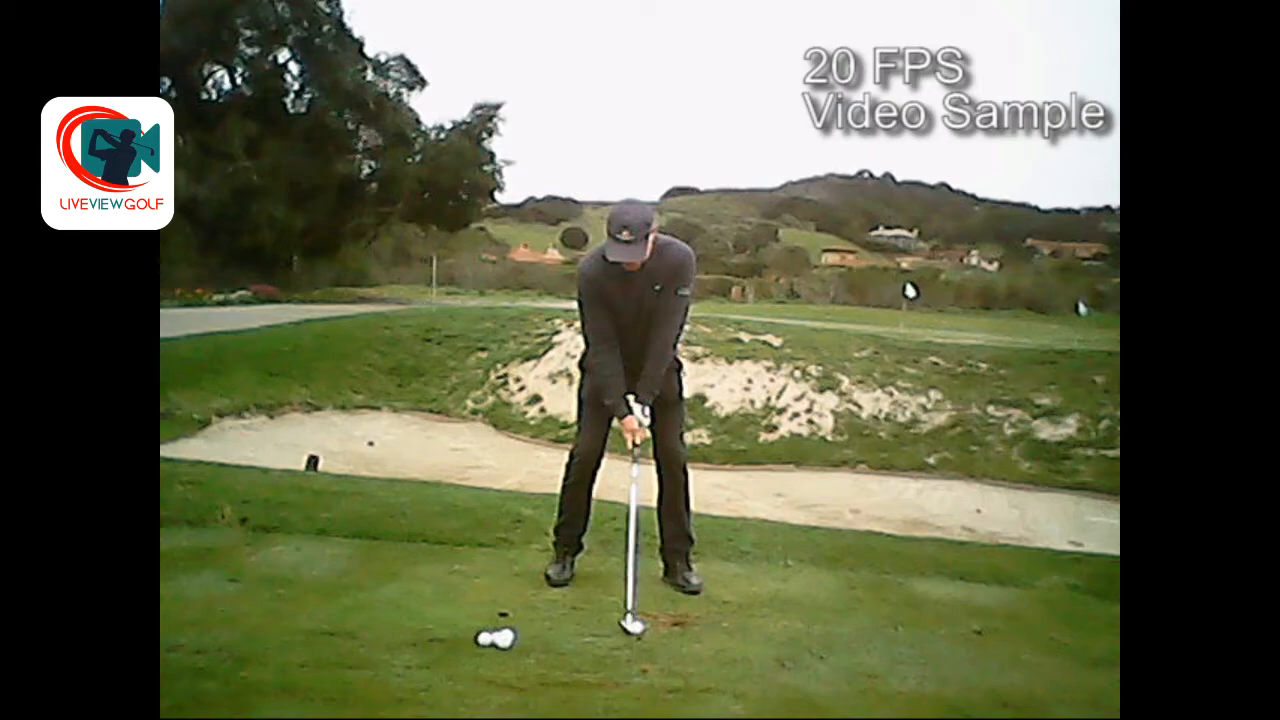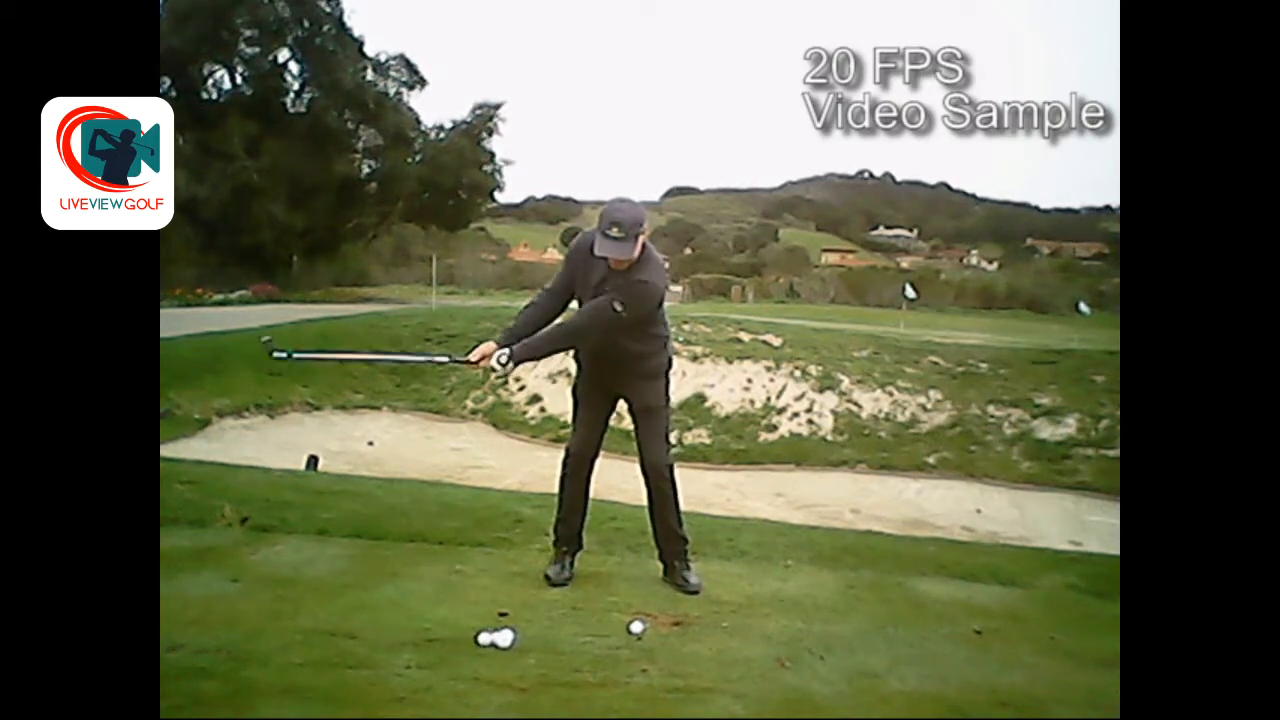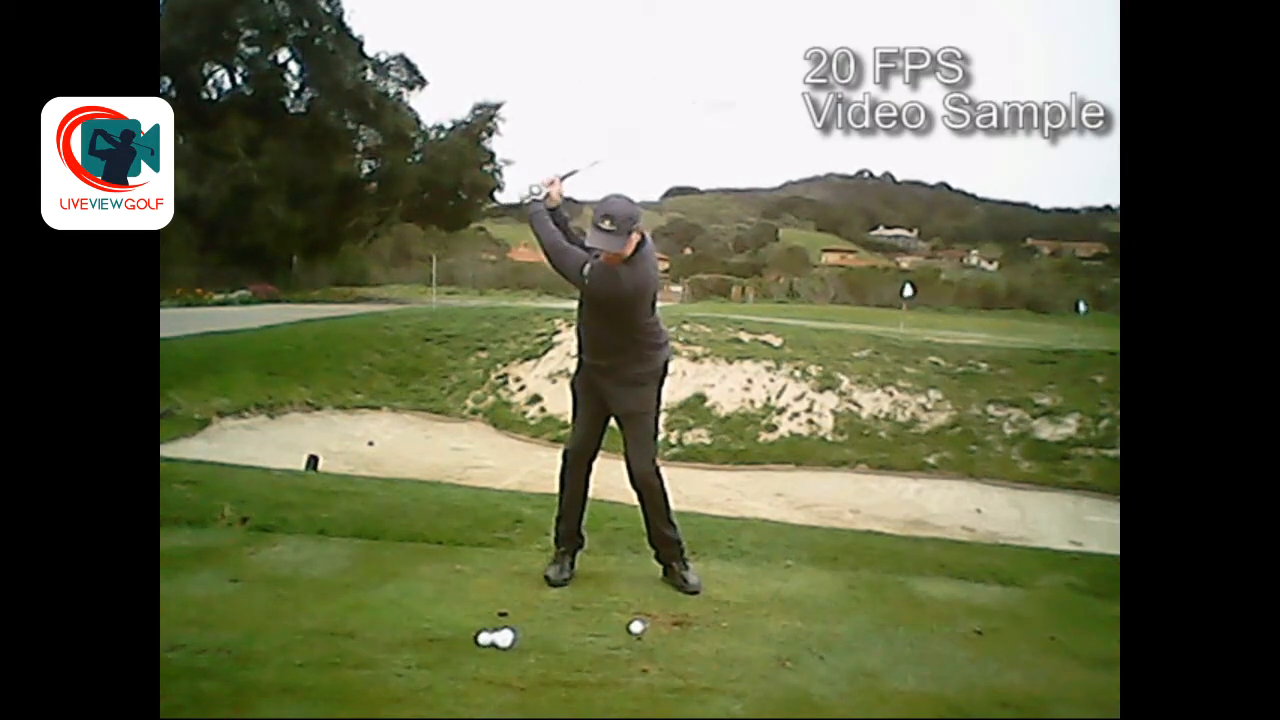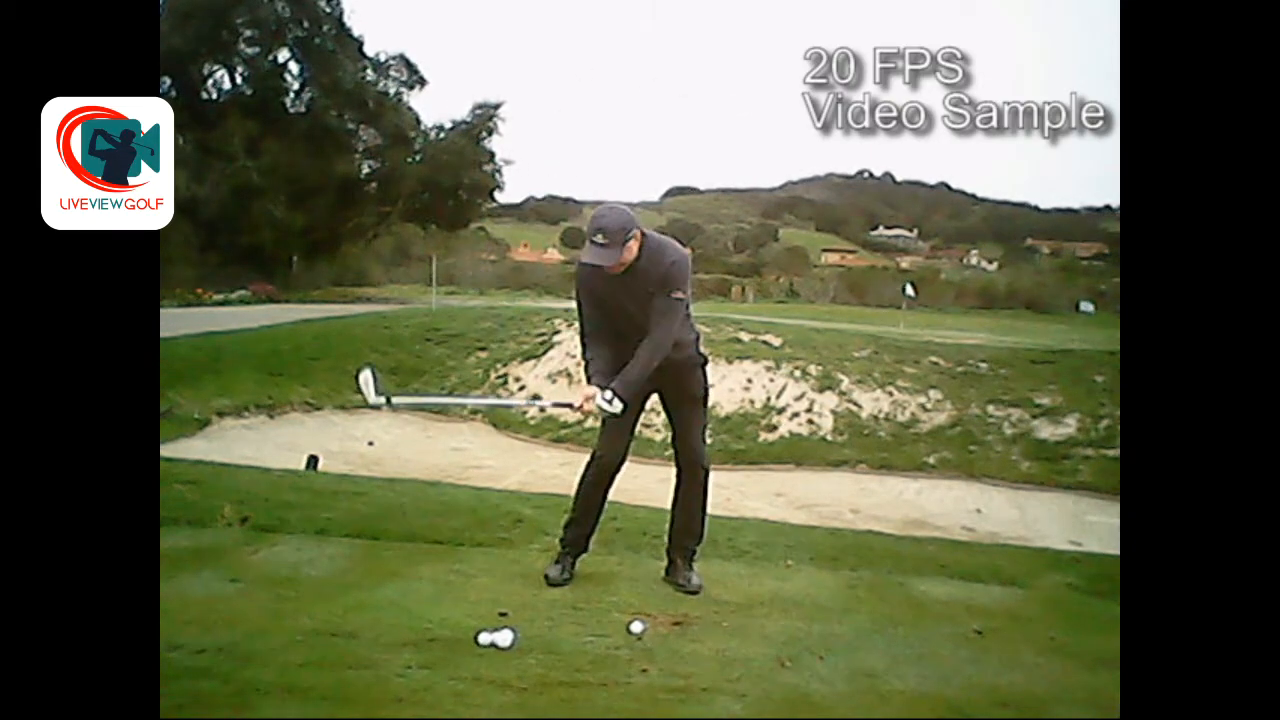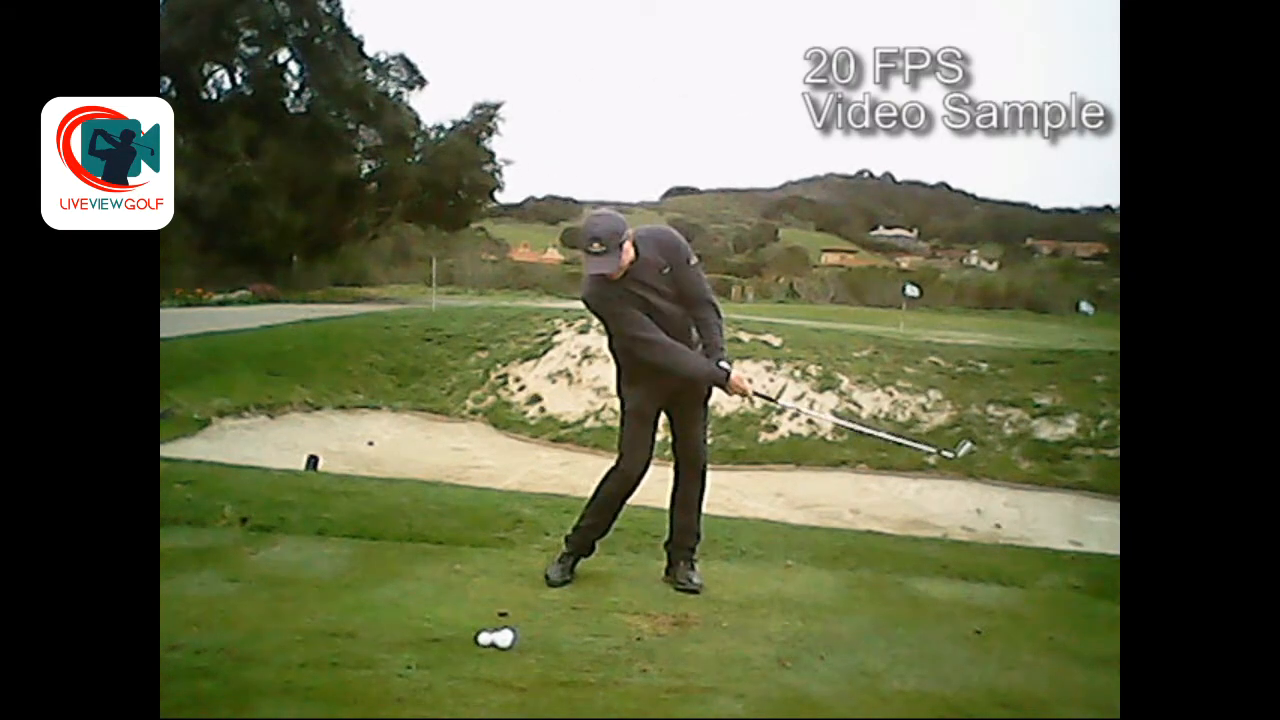
dt=1s
person 1, frame 1
left shoulder: (679, 259)
right shoulder: (592, 271)
left elbow: (665, 335)
right elbow: (601, 344)
left wrist: (643, 400)
right wrist: (620, 409)
left hip: (659, 369)
right hip: (605, 369)
left knee: (672, 458)
right knee: (585, 455)
left ankle: (677, 559)
right ankle: (565, 550)
person 1, frame 2
left shoulder: (647, 280)
right shoulder: (584, 247)
left elbow: (581, 327)
right elbow: (552, 298)
left wrist: (514, 354)
right wrist: (503, 341)
left hip: (644, 372)
right hip: (596, 366)
left knee: (657, 463)
right knee: (579, 455)
left ankle: (675, 559)
right ankle: (565, 550)
person 1, frame 3
left shoulder: (623, 280)
right shoulder: (616, 239)
left elbow: (562, 256)
right elbow: (578, 252)
left wrist: (536, 209)
right wrist: (553, 208)
left hip: (636, 376)
right hip: (594, 367)
left knee: (642, 468)
right knee: (577, 455)
left ankle: (673, 559)
right ankle: (566, 549)
person 1, frame 4
left shoulder: (672, 261)
right shoulder: (590, 269)
left elbow: (660, 337)
right elbow: (596, 333)
left wrist: (619, 390)
right wrist: (597, 381)
left hip: (679, 363)
right hip: (624, 366)
left knee: (693, 461)
right knee: (606, 457)
left ankle: (681, 559)
right ankle: (570, 550)
person 1, frame 5
left shoulder: (666, 242)
right shoulder: (598, 291)
left elbow: (702, 304)
right elbow: (654, 346)
left wrist: (719, 361)
right wrist: (718, 377)
left hip: (691, 365)
right hip: (641, 375)
left knee: (693, 461)
right knee: (631, 466)
left ankle: (681, 558)
right ankle: (575, 549)
